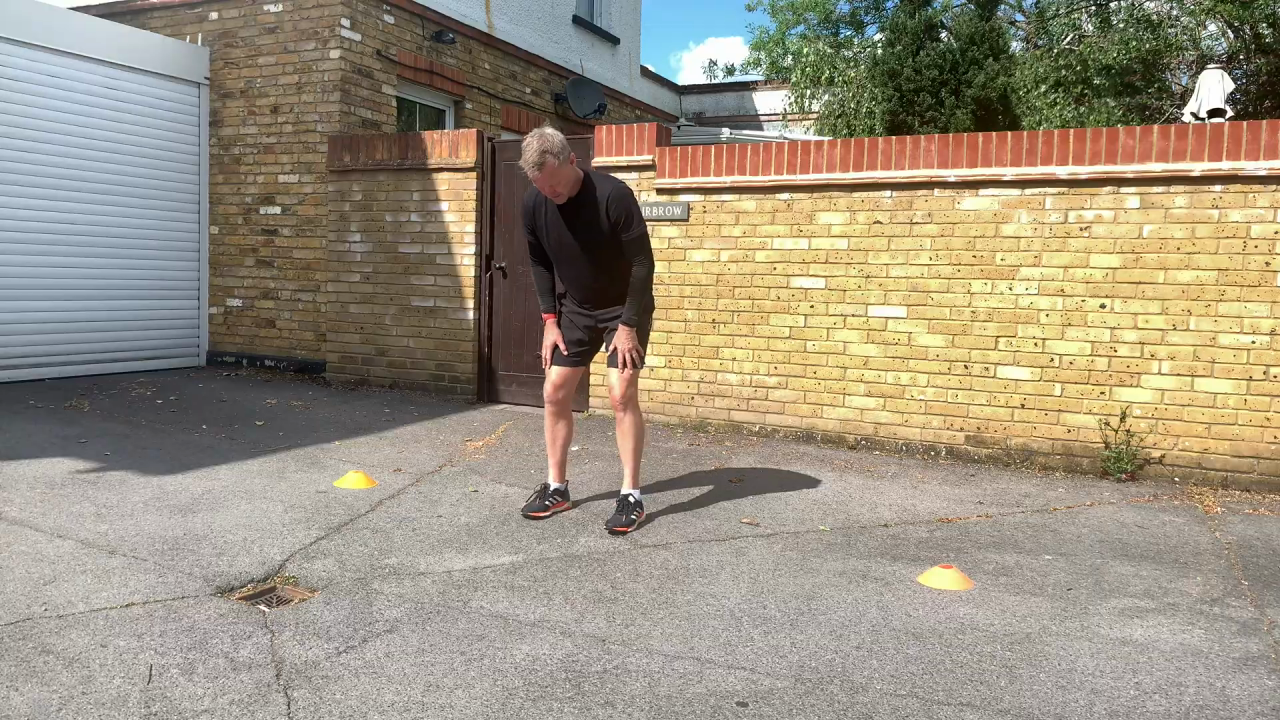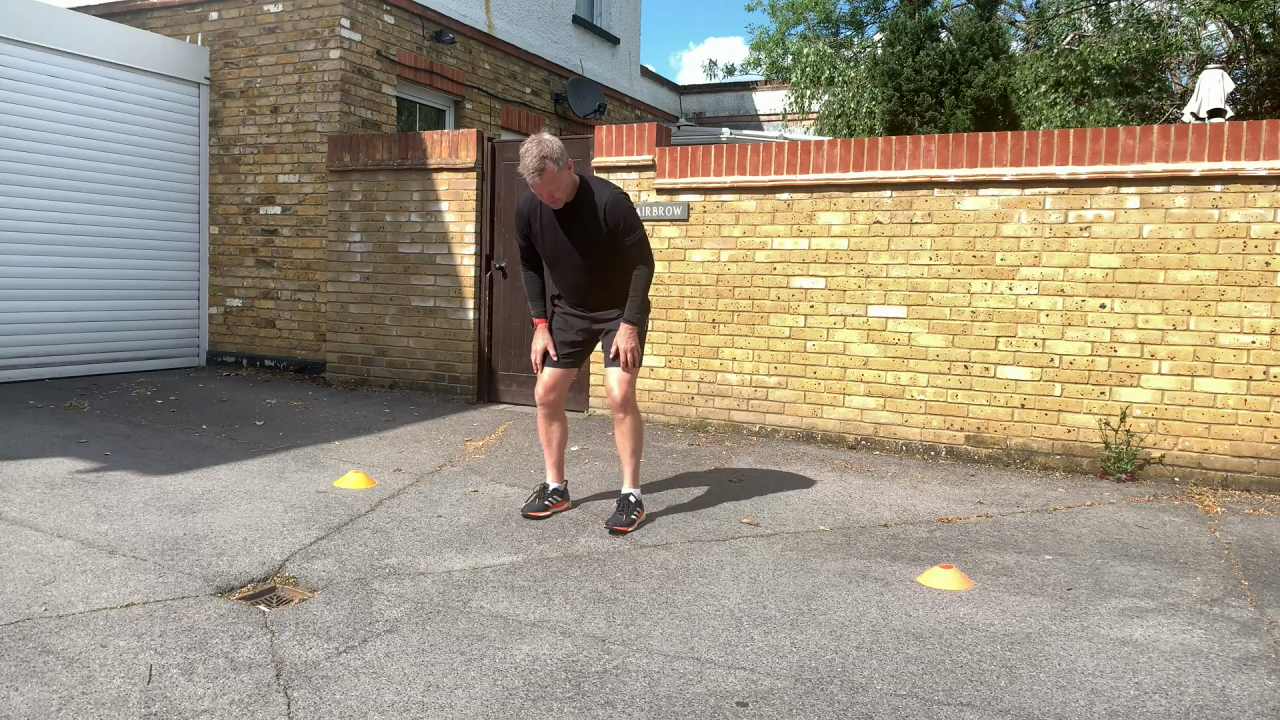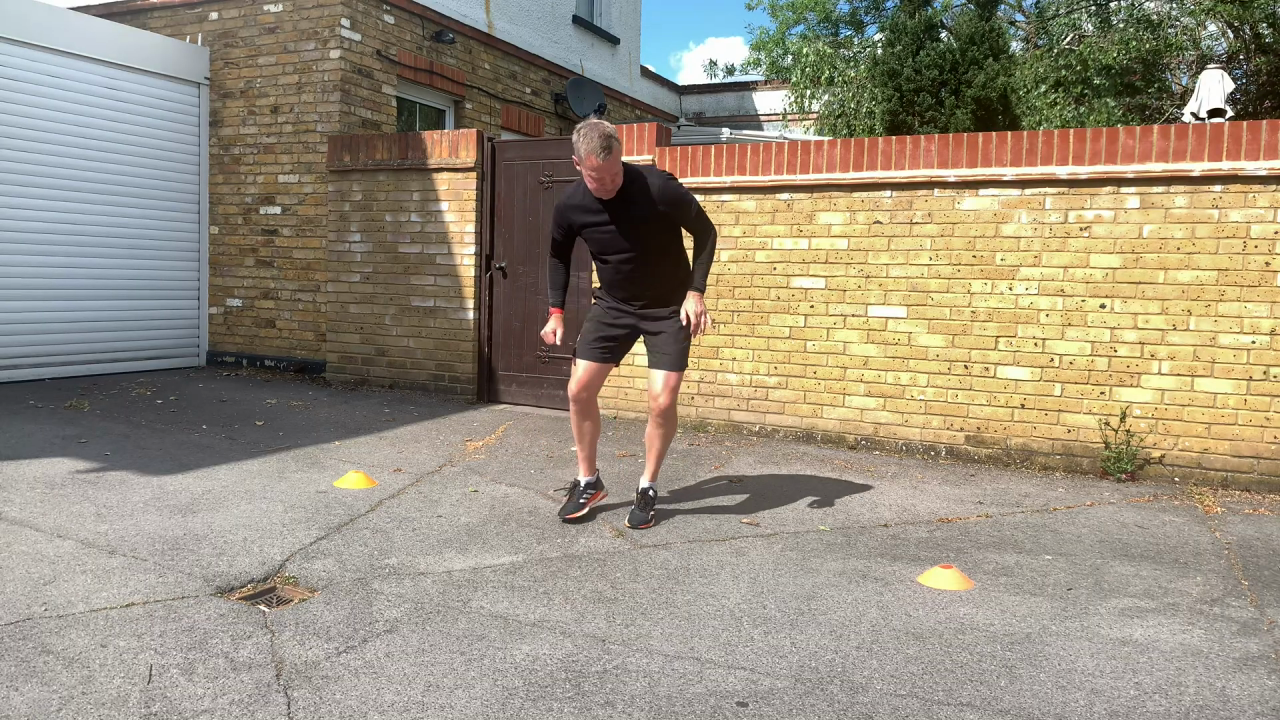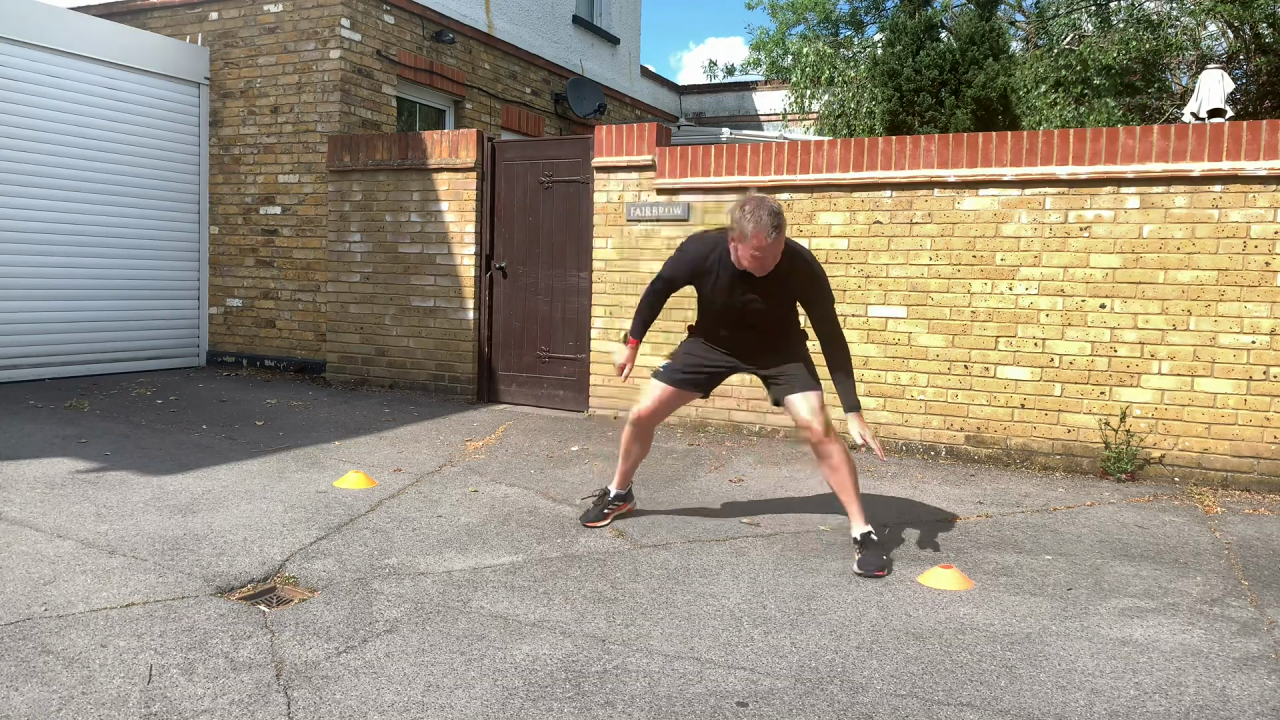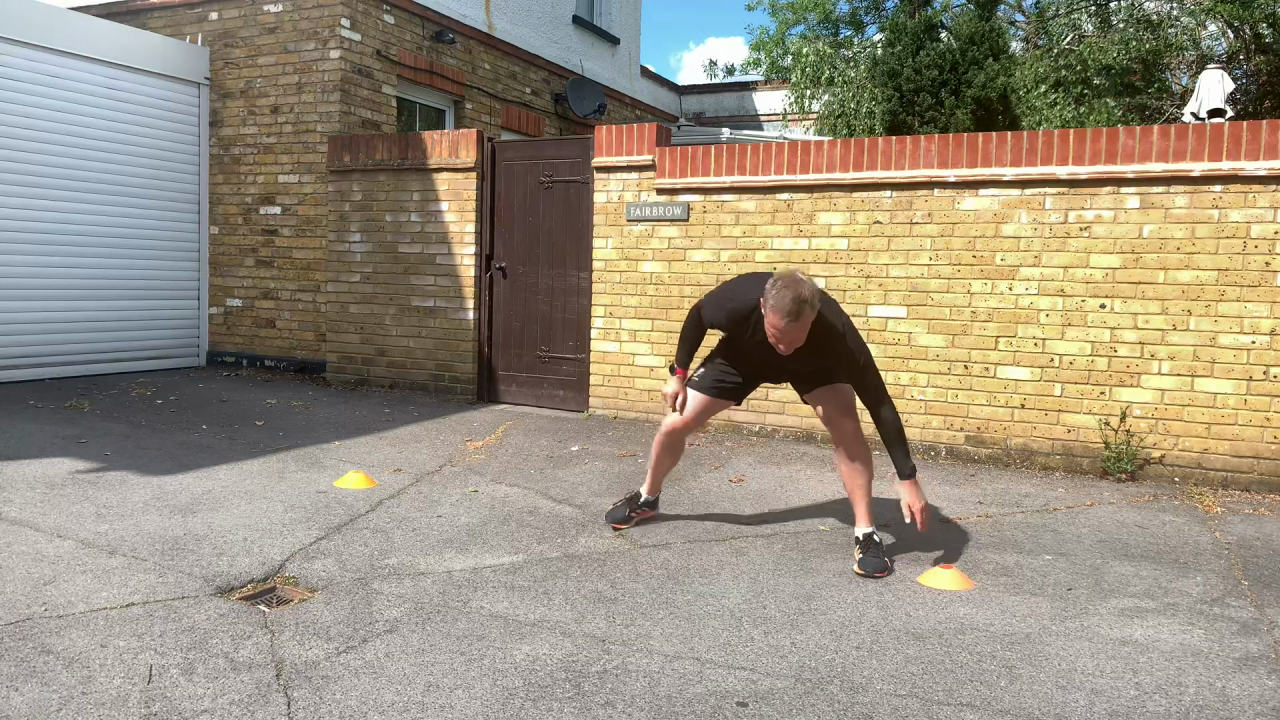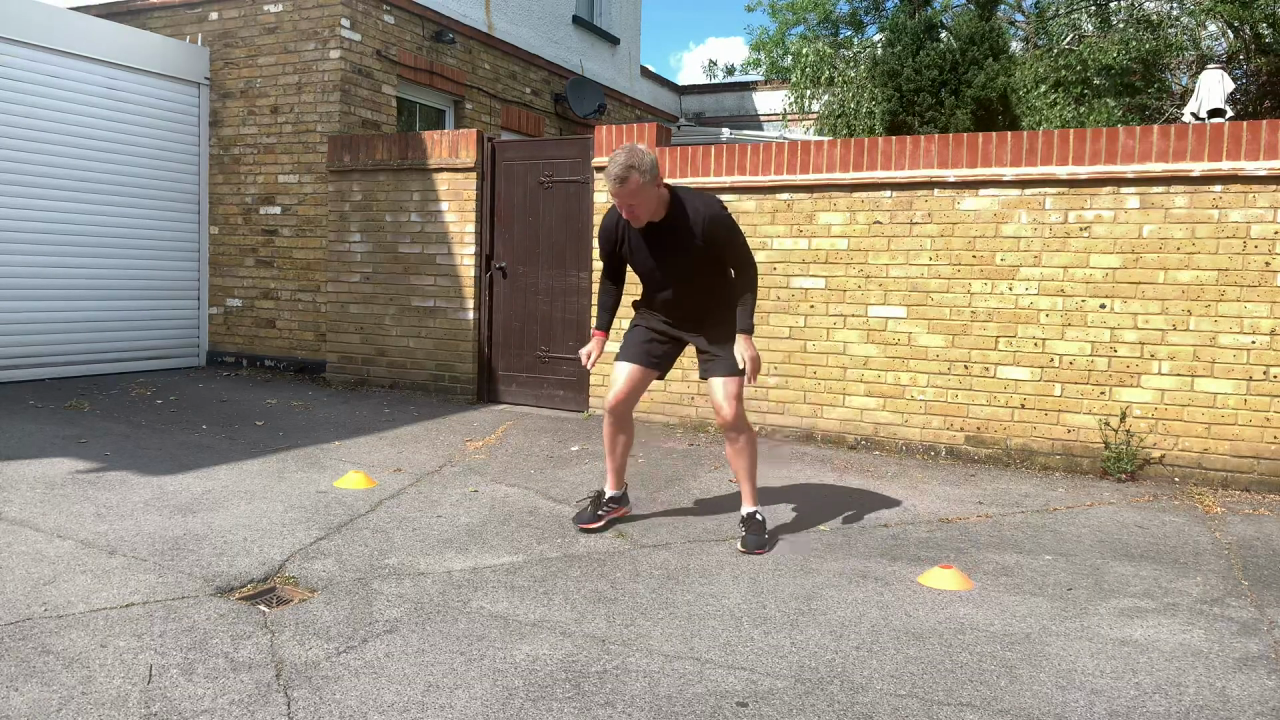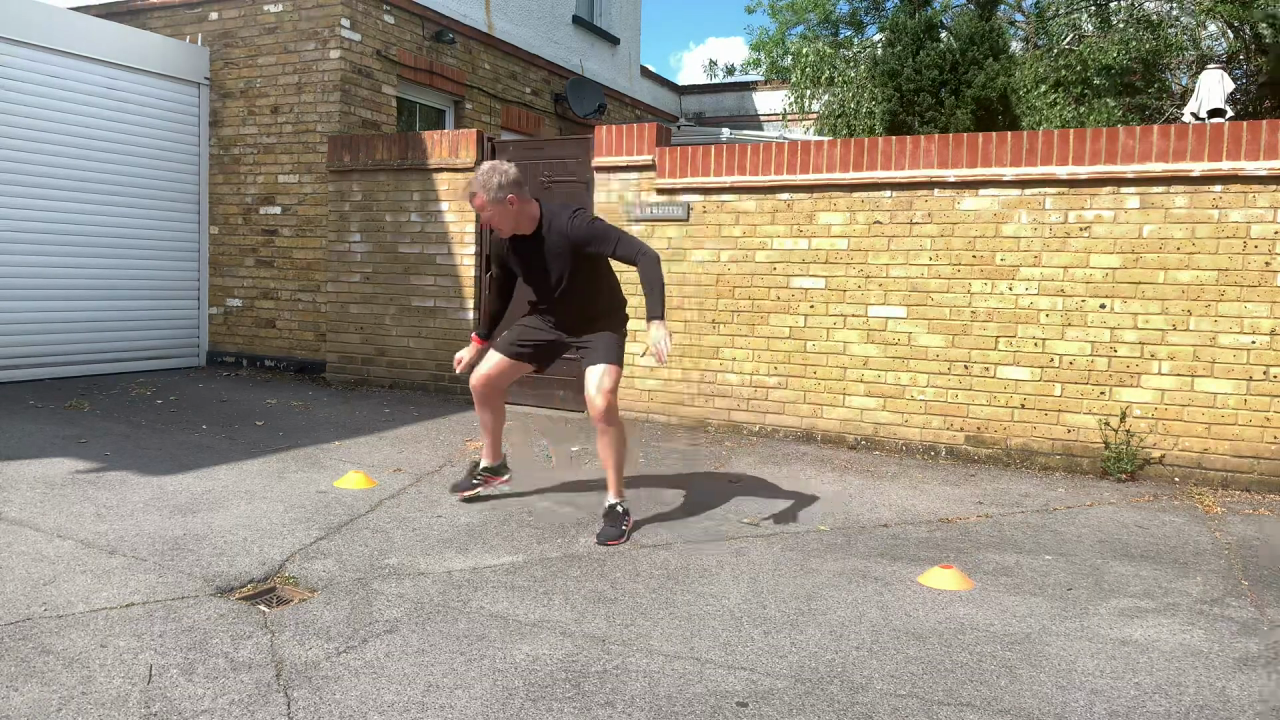
dt=0.4s
person 1, frame 1
left shoulder: (613, 196)
right shoulder: (534, 205)
left elbow: (642, 263)
right elbow: (540, 262)
left wrist: (628, 325)
right wrist: (550, 319)
left hip: (624, 308)
right hip: (576, 308)
left knee: (621, 394)
right knee: (555, 393)
left ankle: (631, 496)
right ankle: (556, 488)
person 1, frame 2
left shoulder: (609, 202)
right shoulder: (527, 210)
left elbow: (643, 263)
right elbow: (531, 267)
left wrist: (630, 324)
right wrist: (541, 324)
left hip: (620, 311)
right hip: (570, 310)
left knee: (619, 396)
right knee: (547, 395)
left ankle: (631, 496)
right ankle: (555, 488)
person 1, frame 3
left shoulder: (658, 187)
right shoulder: (570, 204)
left elbow: (705, 233)
right elbow: (560, 256)
left wrist: (695, 291)
right wrist: (556, 312)
left hip: (669, 306)
right hip: (612, 303)
left knee: (662, 400)
right knee: (579, 390)
left ankle: (647, 488)
right ankle: (588, 481)
person 1, frame 4
left shoulder: (802, 267)
right shoulder: (701, 252)
left elbow: (831, 337)
right elbow: (660, 289)
left wrist: (852, 412)
right wrist: (632, 344)
left hip: (779, 350)
right hip: (712, 343)
left knee: (818, 427)
right knee: (642, 414)
left ankle: (861, 533)
right ankle: (618, 493)
person 1, frame 5
left shoulder: (836, 335)
right shoulder: (730, 301)
left elbow: (879, 402)
right elbow: (696, 319)
left wrist: (908, 479)
right wrist: (678, 375)
left hip: (812, 366)
right hip: (741, 356)
left knee: (847, 431)
right knee: (674, 427)
left ankle: (866, 535)
right ankle: (647, 498)
person 1, frame 6
left shoulder: (706, 213)
right shoulder: (614, 225)
left elbow: (744, 268)
right elbow: (610, 279)
left wrist: (744, 333)
right wrist: (599, 334)
left hip: (714, 318)
right hip: (656, 318)
left knee: (729, 415)
right knee: (616, 403)
left ankle: (751, 513)
right ankle: (613, 496)
person 1, frame 7
left shoulder: (572, 227)
right shoulder: (504, 240)
left elbow: (644, 257)
right elbow: (502, 289)
left wrist: (655, 321)
right wrist: (478, 341)
left hip: (599, 322)
right hip: (547, 319)
left knee: (601, 404)
right knee: (482, 382)
left ankle: (615, 504)
right ankle: (492, 464)
